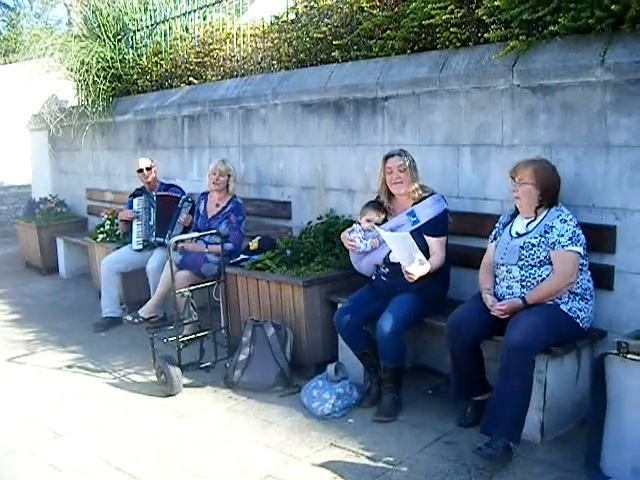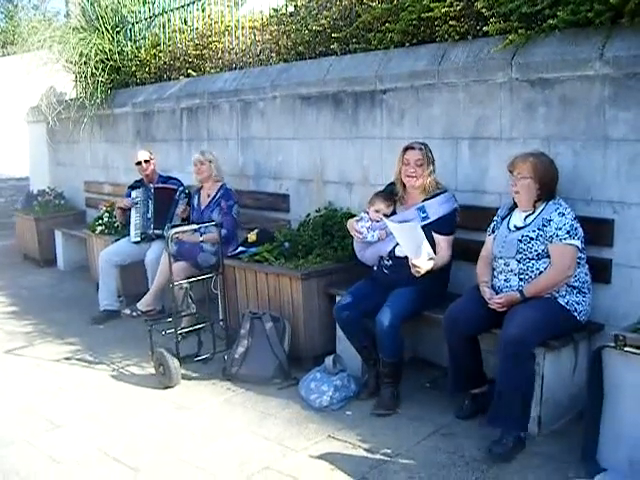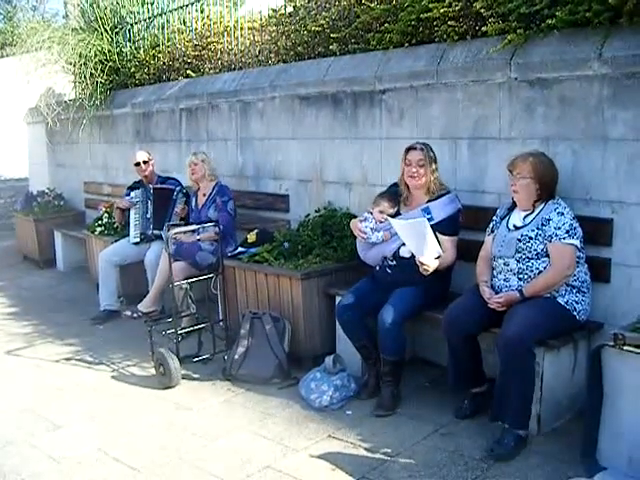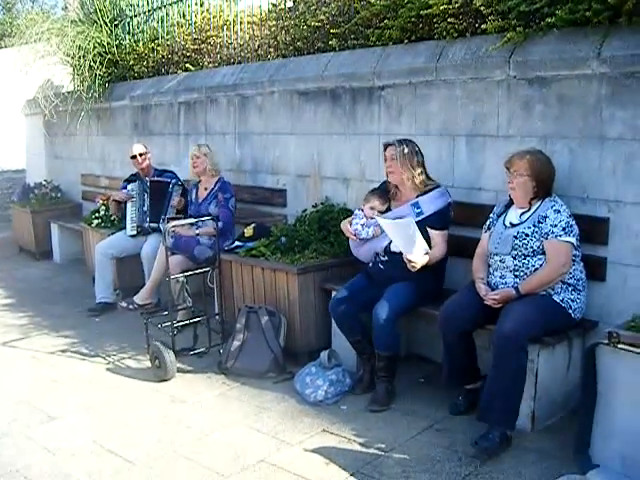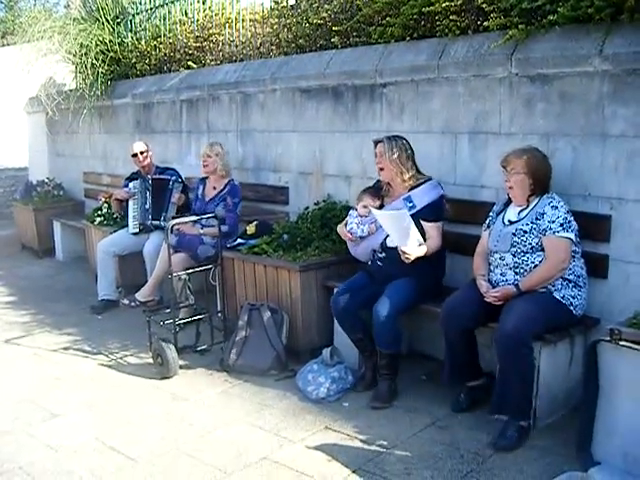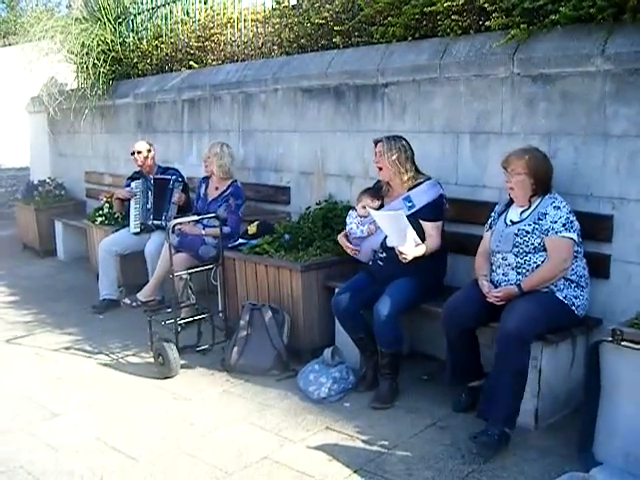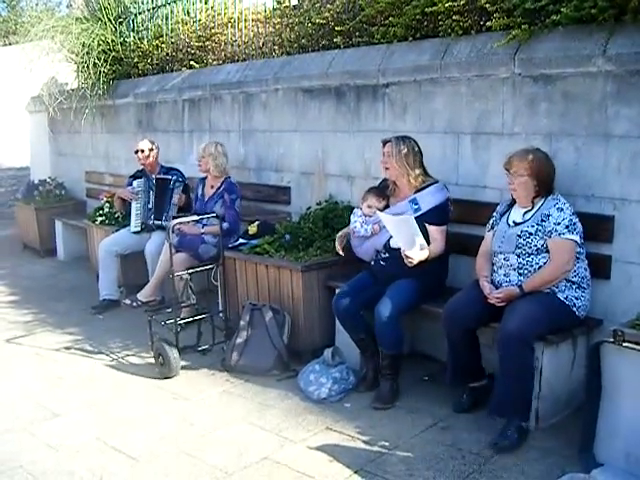
dt=0.4s
person 1, frame 1
left shoulder: (561, 222)
right shoulder: (507, 221)
left elbow: (565, 278)
right elbow: (488, 264)
left wrist: (521, 302)
right wrist: (487, 294)
left hip: (555, 306)
right hip: (502, 302)
left knee: (517, 344)
right knee: (458, 326)
left ankle: (503, 437)
right ankle: (479, 395)
person 1, frame 2
left shoulder: (559, 215)
right shoulder: (505, 212)
left elbow: (563, 270)
right elbow: (485, 256)
left wrist: (519, 295)
right wrist: (485, 287)
left hip: (552, 299)
right hip: (501, 294)
left knee: (515, 336)
right knee: (455, 318)
left ankle: (514, 428)
right ankle: (477, 388)
person 1, frame 3
left shoulder: (558, 214)
right shoulder: (504, 213)
left elbow: (563, 270)
right elbow: (485, 255)
left wrist: (519, 294)
right wrist: (484, 286)
left hip: (552, 298)
right hip: (500, 293)
left knee: (514, 336)
right knee: (455, 318)
left ankle: (516, 428)
right ankle: (477, 388)
person 1, frame 4
left shoulder: (554, 212)
right shoulder: (501, 209)
left elbow: (559, 266)
right elbow: (481, 253)
left wrist: (515, 291)
right wrist: (481, 282)
left hip: (548, 296)
right hip: (496, 290)
left knee: (508, 333)
right knee: (451, 314)
left ankle: (501, 426)
right ankle: (471, 384)
person 1, frame 5
left shoulder: (552, 208)
right shoulder: (500, 209)
left elbow: (558, 263)
right elbow: (481, 252)
left wrist: (516, 289)
right wrist: (482, 281)
left hip: (549, 292)
right hip: (499, 288)
left knee: (511, 330)
right knee: (452, 311)
left ankle: (518, 418)
right ankle: (474, 381)
person 1, frame 6
left shoulder: (555, 209)
right shoulder: (502, 209)
left elbow: (560, 263)
right elbow: (484, 251)
left wrist: (517, 289)
right wrist: (484, 280)
left hip: (551, 292)
right hip: (500, 288)
left knee: (512, 330)
right knee: (454, 311)
left ankle: (500, 424)
right ankle: (474, 381)
person 1, frame 7
left shoulder: (558, 211)
right shoulder: (504, 209)
left elbow: (562, 265)
right elbow: (485, 252)
left wrist: (519, 290)
right wrist: (485, 281)
left hip: (552, 294)
right hip: (501, 289)
left knee: (514, 331)
right knee: (455, 312)
left ankle: (517, 419)
right ankle: (476, 382)
person 2, frame 1
left shoulder: (430, 206)
right shoulder: (382, 203)
left elbow: (438, 255)
left wrist: (422, 269)
right wrist: (348, 235)
left hip: (420, 288)
right hip: (383, 284)
left knee: (387, 327)
right knee: (343, 319)
left ankle: (391, 392)
right ankle: (376, 377)
person 2, frame 2
left shoulder: (440, 203)
right shoulder: (391, 192)
left elbow: (444, 252)
left wrist: (428, 264)
right wrist: (353, 223)
left hip: (420, 282)
right hip: (383, 276)
left knee: (385, 320)
right knee: (343, 310)
left ankle: (390, 387)
right ankle: (373, 370)
person 2, frame 3
left shoulder: (443, 204)
right shoulder: (394, 193)
left elbow: (450, 252)
left wrist: (435, 264)
right wrist: (356, 223)
left hip: (421, 281)
right hip: (384, 275)
left knee: (388, 318)
right knee: (345, 309)
left ankle: (390, 386)
right ankle: (374, 369)
person 2, frame 4
left shoulder: (433, 198)
right shoulder: (385, 191)
left elbow: (440, 247)
left wrist: (424, 259)
right wrist: (348, 224)
left hip: (416, 277)
right hip: (379, 272)
left knee: (383, 313)
right knee: (339, 305)
left ankle: (385, 382)
right ankle: (369, 365)
person 2, frame 5
left shoulder: (426, 192)
right shoulder: (380, 189)
left elbow: (435, 240)
left wrist: (418, 251)
right wrist: (343, 226)
left hip: (416, 273)
right hip: (379, 269)
left knee: (383, 311)
right knee: (340, 302)
left ankle: (387, 379)
right ankle: (370, 362)
person 2, frame 6
left shoulder: (425, 191)
right shoulder: (380, 189)
left elbow: (434, 239)
left wrist: (416, 250)
right wrist: (345, 235)
left hip: (417, 272)
right hip: (380, 268)
left knee: (384, 310)
right knee: (341, 302)
left ankle: (389, 379)
right ankle: (371, 362)
person 2, frame 7
left shoulder: (431, 194)
right shoulder: (386, 188)
left elbow: (439, 242)
left wrist: (422, 254)
right wrist: (344, 233)
left hip: (418, 274)
right hip: (382, 269)
left knee: (385, 312)
right knee: (342, 303)
left ankle: (389, 379)
right ankle: (371, 363)
person 3, frame 1
left shoulder: (173, 191)
right shoulder: (135, 196)
left elbow: (191, 214)
right elbow: (124, 229)
left wrist: (188, 220)
right wrist: (122, 217)
left hip: (166, 245)
left knee: (153, 266)
right knee: (107, 264)
right ankle: (112, 314)
person 3, frame 2
left shoulder: (172, 184)
right shoulder: (134, 188)
right elbow: (121, 219)
right wrist: (120, 205)
left hip: (165, 237)
left knee: (152, 258)
right knee: (106, 256)
right ankle: (110, 307)
person 3, frame 3
left shoulder: (171, 184)
right shoulder: (133, 189)
right elbow: (119, 220)
left wrist: (184, 211)
right wrist: (118, 206)
left knee: (151, 259)
right knee: (106, 257)
right ankle: (110, 307)
person 3, frame 4
left shoulder: (168, 177)
right shoulder: (130, 182)
right elbow: (116, 212)
right wrist: (114, 198)
left hip: (160, 230)
left knee: (148, 252)
right knee: (102, 249)
right ankle: (106, 299)
person 3, frame 5
left shoulder: (169, 174)
right shoulder: (131, 180)
left elbow: (186, 201)
right elbow: (118, 210)
left wrist: (181, 201)
right wrist: (116, 196)
left hip: (163, 228)
left knee: (150, 250)
right knee: (104, 247)
right ankle: (108, 297)
person 3, frame 6
left shoulder: (171, 174)
right shoulder: (134, 179)
left elbow: (187, 203)
right elbow: (120, 209)
left wrist: (182, 200)
right wrist: (117, 196)
left knee: (151, 249)
right knee: (106, 246)
right ankle: (110, 296)
person 3, frame 7
left shoulder: (174, 175)
right shoulder: (135, 178)
left elbow: (188, 203)
right elbow: (120, 207)
left wrist: (182, 201)
right wrist: (119, 194)
left hip: (165, 228)
left knee: (152, 249)
right knee: (106, 246)
right ankle: (110, 296)
person 4, frame 1
left shoulder: (235, 206)
right shoulder: (203, 198)
left elbow: (234, 246)
right elbow: (195, 230)
left wrist: (203, 248)
right wrist: (188, 243)
left hip: (220, 259)
right hip: (199, 254)
left knee: (175, 260)
right knee: (181, 276)
left ankle: (152, 307)
person 4, frame 2
left shoulder: (226, 193)
right shoulder: (196, 194)
left elbow: (228, 232)
left wrist: (198, 238)
right wrist: (185, 235)
left hip: (219, 249)
right hip: (199, 247)
left knee: (171, 251)
right knee: (178, 268)
left ankle: (151, 301)
person 4, frame 3
left shoulder: (221, 191)
right shoulder: (194, 196)
left elbow: (225, 228)
right elbow: (193, 227)
left wrist: (195, 237)
right wrist: (184, 235)
left hip: (218, 249)
right hip: (199, 247)
left knee: (169, 251)
right knee: (177, 268)
left ankle: (151, 302)
person 4, frame 4
left shoulder: (223, 186)
right shoulder: (194, 188)
left elbow: (225, 224)
right elbow: (190, 219)
left wrist: (194, 231)
right wrist: (183, 228)
left hip: (216, 243)
right hip: (196, 240)
left knee: (168, 243)
right knee: (174, 261)
left ankle: (147, 294)
person 4, frame 5
left shoulder: (232, 188)
right shoulder: (201, 184)
left elbow: (231, 228)
right elbow: (194, 214)
left wrist: (198, 231)
right wrist: (186, 226)
left hip: (217, 242)
right hip: (196, 238)
left knee: (171, 242)
right knee: (177, 258)
left ankle: (149, 291)
person 4, frame 6
left shoulder: (234, 190)
right shoulder: (204, 182)
left elbow: (232, 229)
right elbow: (196, 213)
left wrist: (200, 231)
right wrist: (188, 225)
left hip: (218, 242)
right hip: (198, 237)
left knee: (172, 242)
right knee: (178, 258)
left ankle: (150, 291)
person 4, frame 7
left shoulder: (229, 187)
right shoulder: (201, 183)
left elbow: (231, 226)
left wrist: (199, 230)
right wrist: (188, 225)
left hip: (219, 241)
right hip: (199, 238)
left knee: (172, 242)
right knee: (178, 258)
left ankle: (151, 291)
